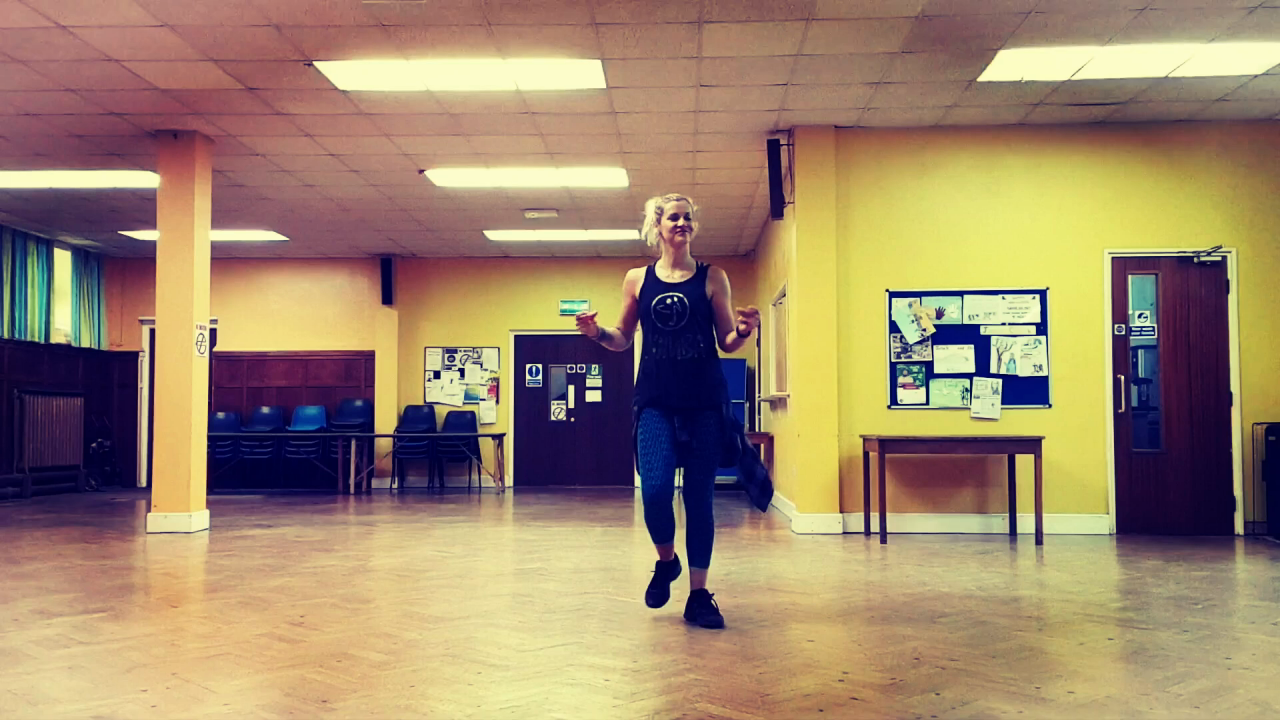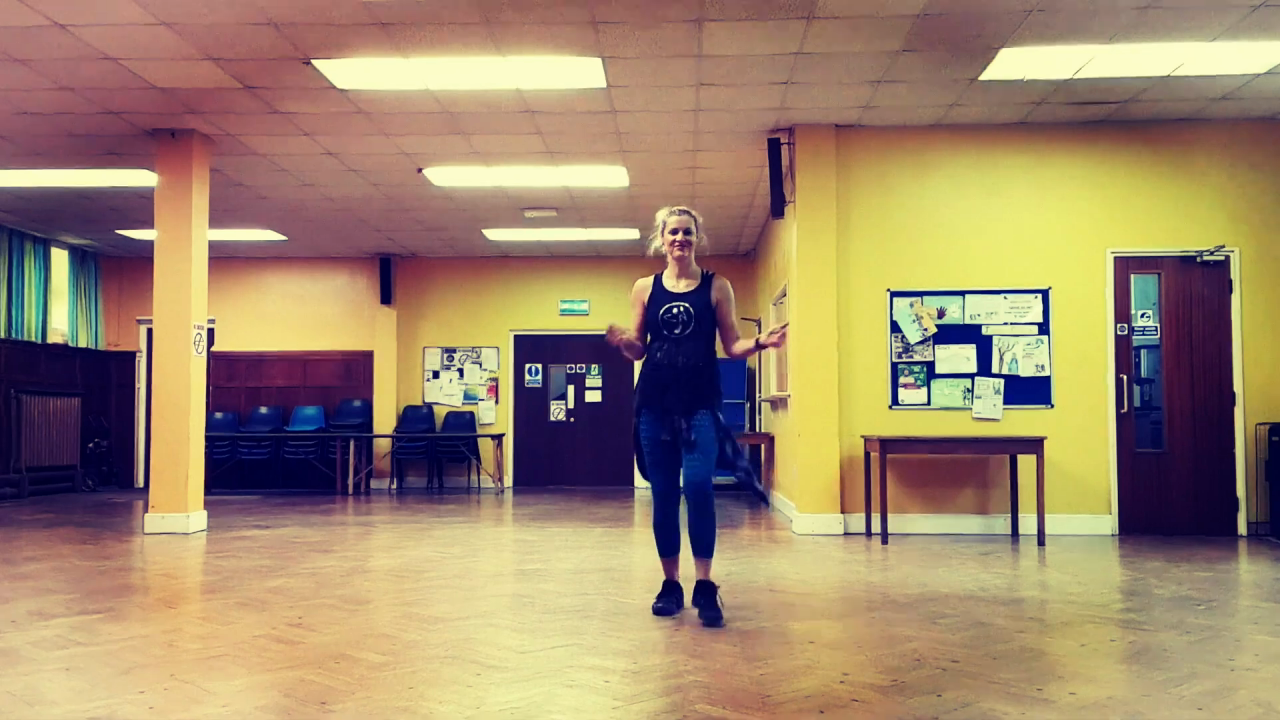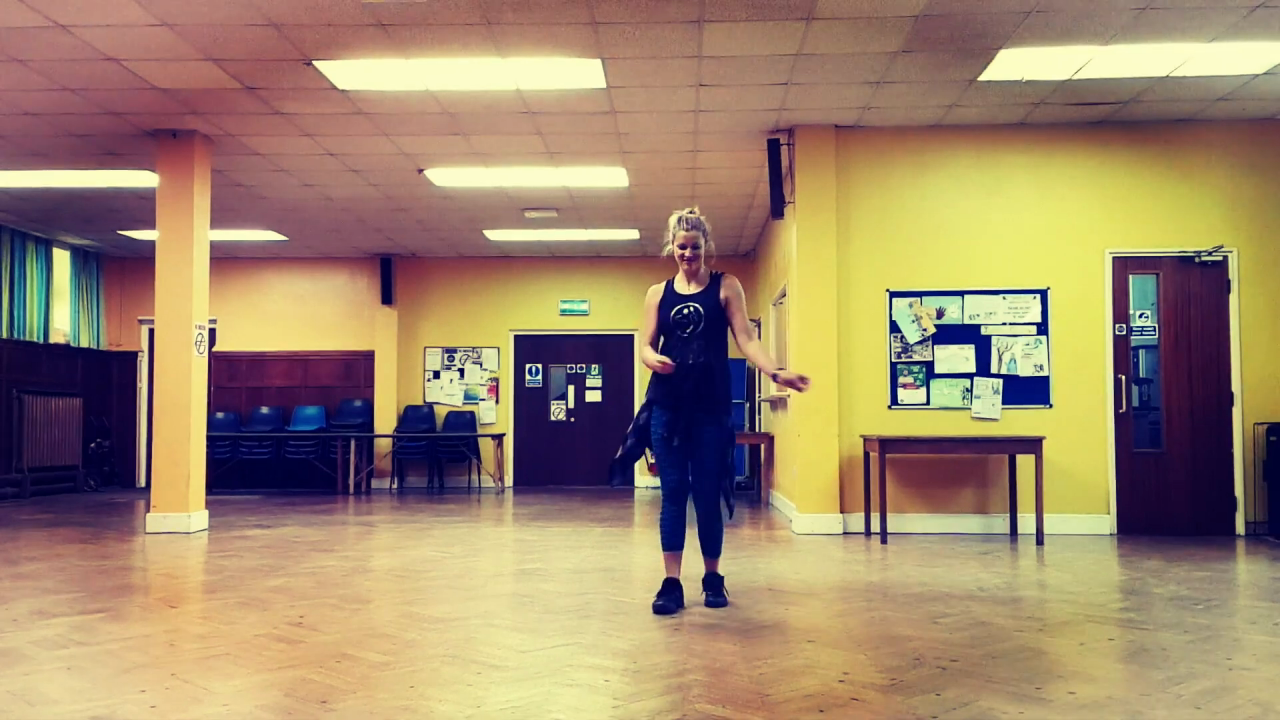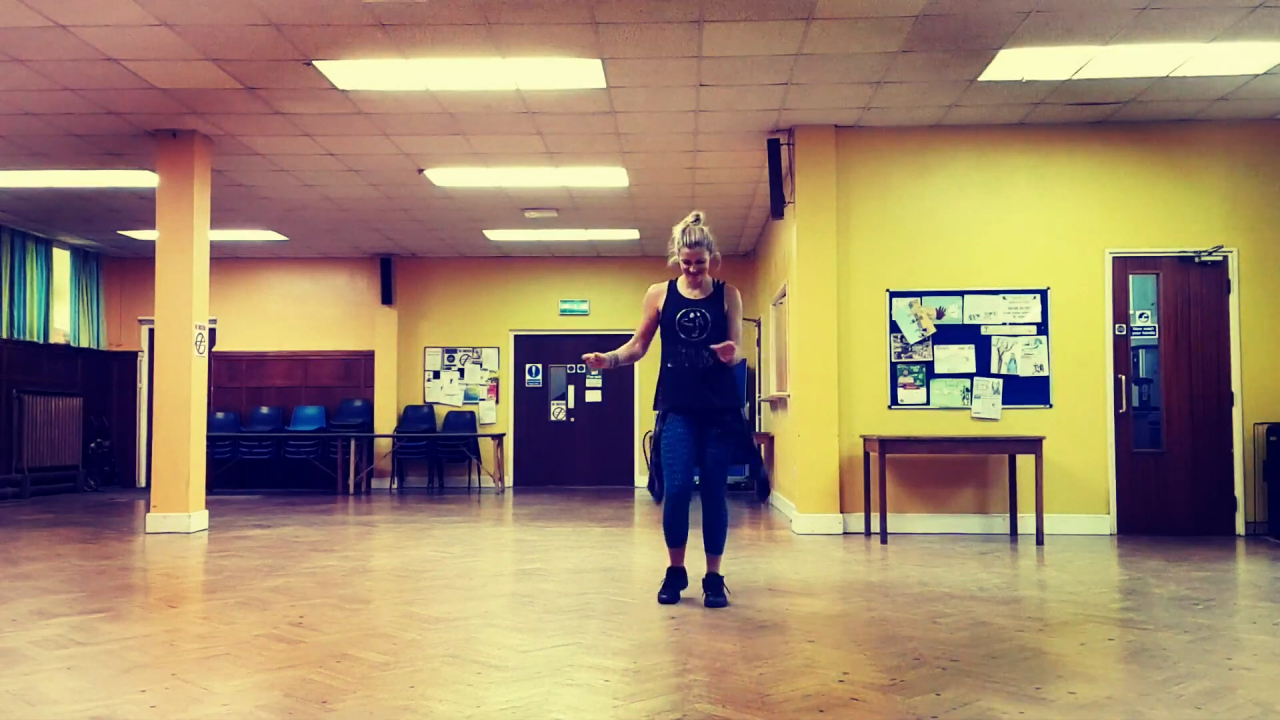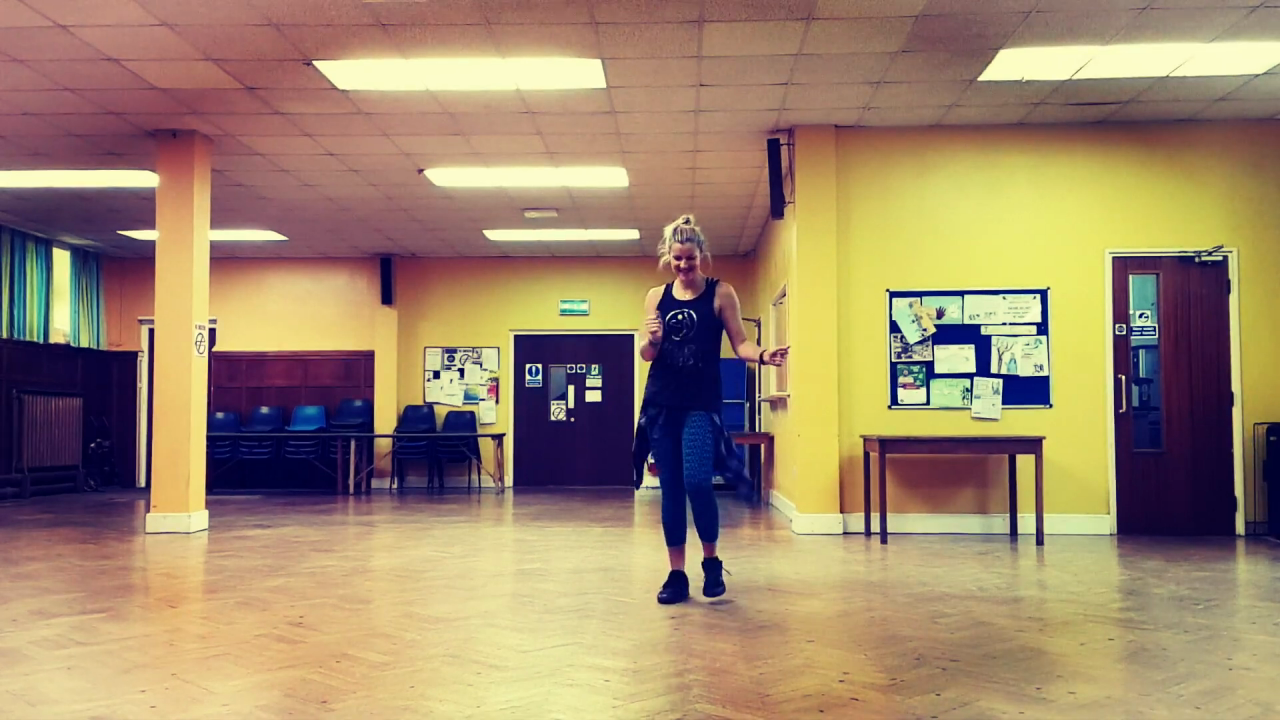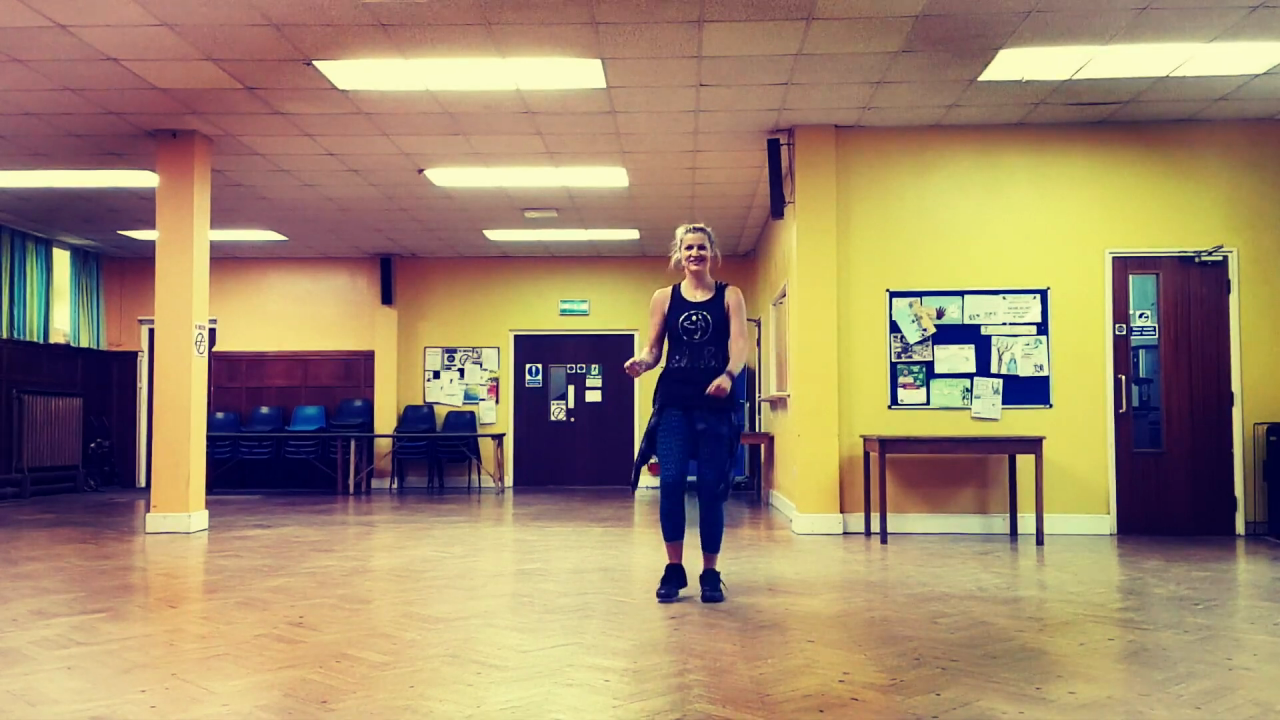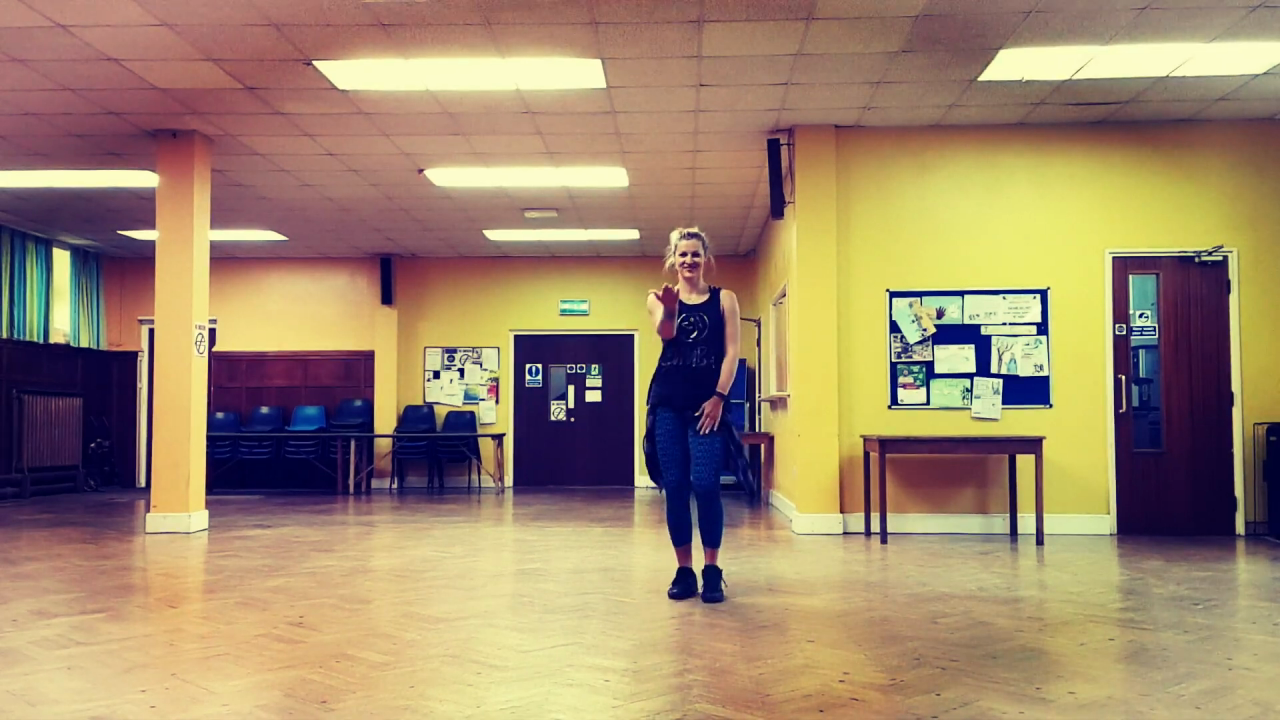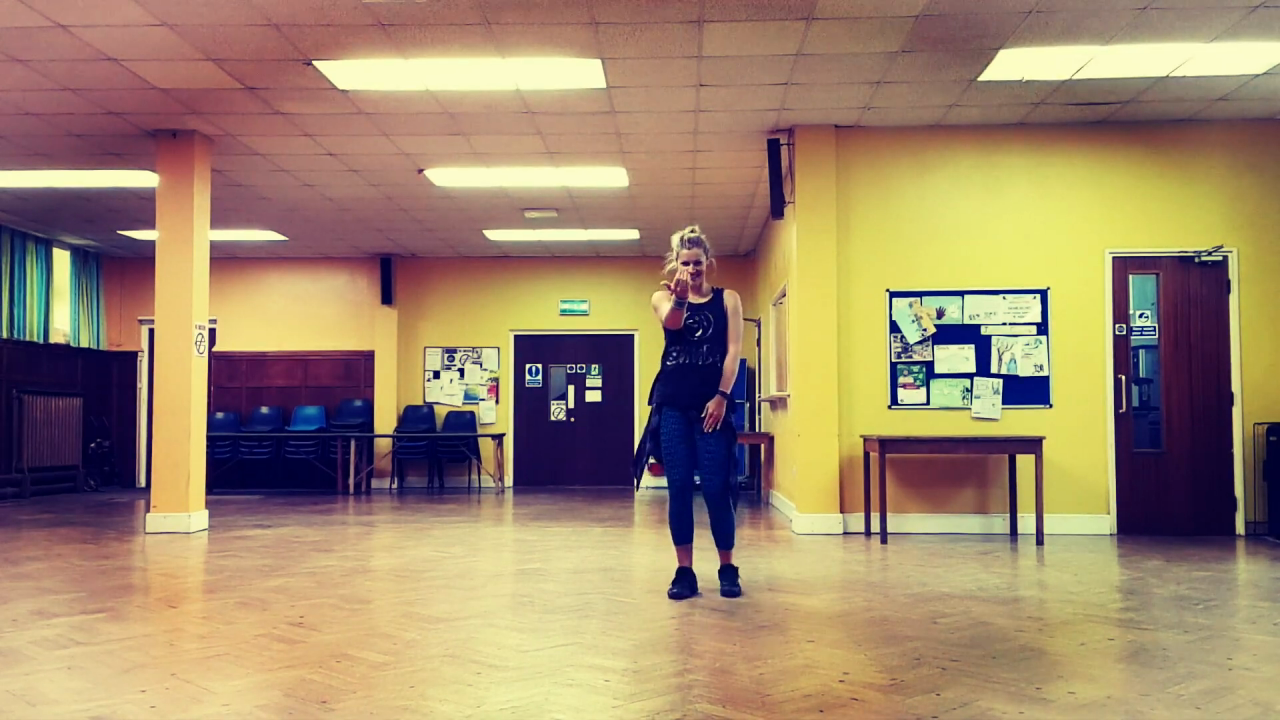
dt=0.4s
person 1, frame 1
left shoulder: (713, 278)
right shoulder: (637, 279)
left elbow: (727, 342)
right elbow: (623, 339)
left wrist: (743, 332)
right wrist: (597, 333)
left hip: (704, 401)
right hip: (654, 401)
left knee: (699, 497)
right knee: (655, 491)
left ankle: (699, 595)
right ankle: (666, 561)
person 1, frame 2
left shoulder: (717, 287)
right shoulder: (645, 288)
left elbow: (730, 345)
right elbow: (636, 350)
left wrist: (760, 342)
right wrist: (625, 342)
left hip: (700, 403)
right hip: (653, 402)
left knee: (699, 488)
right knee: (664, 494)
left ankle: (704, 586)
right ankle: (670, 584)
person 1, frame 3
left shoulder: (726, 286)
right shoulder: (657, 293)
left elbow: (747, 340)
right elbow: (644, 347)
left wrist: (776, 372)
right wrist: (654, 360)
left hip: (710, 403)
right hip: (668, 403)
left knee: (706, 494)
right knee: (673, 493)
left ankle: (712, 577)
right ankle: (671, 582)
person 1, frame 4
left shoulder: (728, 295)
right shoulder: (659, 294)
left elbow: (735, 352)
right elbow: (637, 346)
left wrist: (731, 355)
right wrist: (609, 359)
left hip: (719, 405)
right hip: (676, 405)
left knee: (713, 492)
right knee: (675, 490)
left ankle: (713, 578)
right ankle: (676, 571)
person 1, frame 5
left shoulder: (720, 293)
right shoulder: (656, 296)
left elbow: (741, 344)
right elbow: (647, 354)
left wrist: (763, 356)
right wrist: (651, 340)
left hip: (701, 402)
right hip: (660, 402)
left knee: (698, 483)
right knee: (671, 488)
left ankle: (712, 562)
right ankle: (677, 574)
person 1, frame 6
left shoulder: (730, 296)
right shoulder: (664, 298)
left elbow: (739, 345)
right elbow: (652, 350)
left wrist: (729, 376)
right wrist: (640, 363)
left hip: (715, 401)
right hip: (673, 401)
left knee: (710, 489)
right knee: (671, 482)
left ankle: (710, 573)
right ankle: (674, 567)
person 1, frame 7
left shoulder: (724, 299)
right shoulder: (659, 297)
left elbow: (732, 352)
right elbow: (665, 333)
left wrist: (719, 397)
right wrist: (669, 309)
left hip: (708, 401)
right hip: (668, 402)
left knee: (705, 486)
right knee: (675, 488)
left ankle: (711, 570)
right ankle: (684, 570)
person 1, frame 8
left shoulder: (727, 299)
right shoulder: (663, 296)
left elbow: (734, 350)
right elbow: (671, 323)
left wrist: (722, 396)
right wrist: (679, 299)
left hip: (713, 400)
right hip: (673, 401)
left knee: (716, 488)
right knee: (679, 486)
left ankle: (727, 568)
right ankle: (684, 571)
